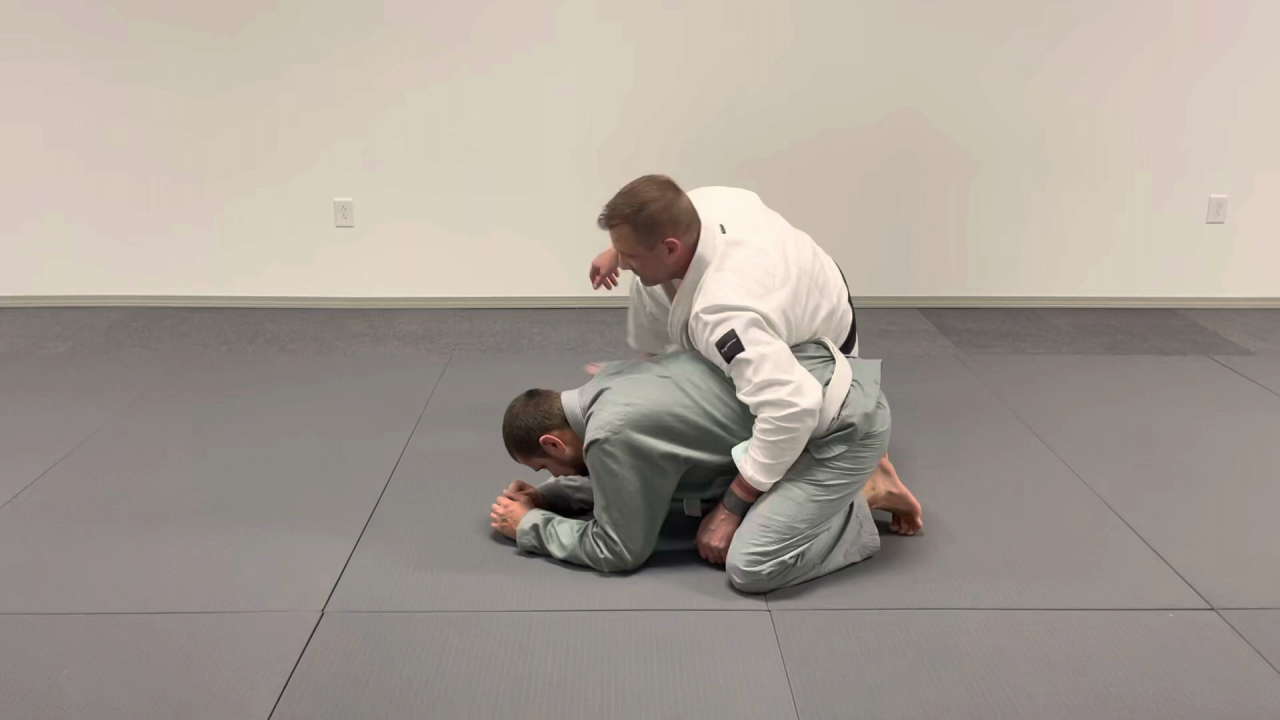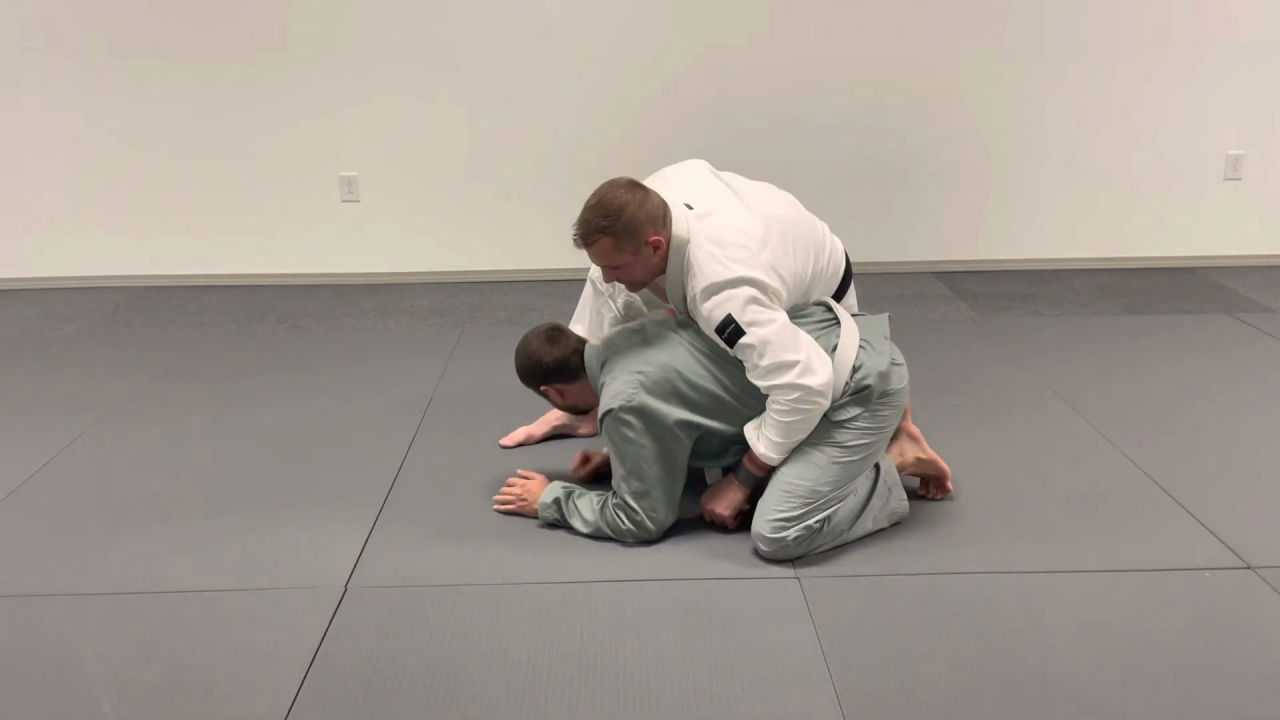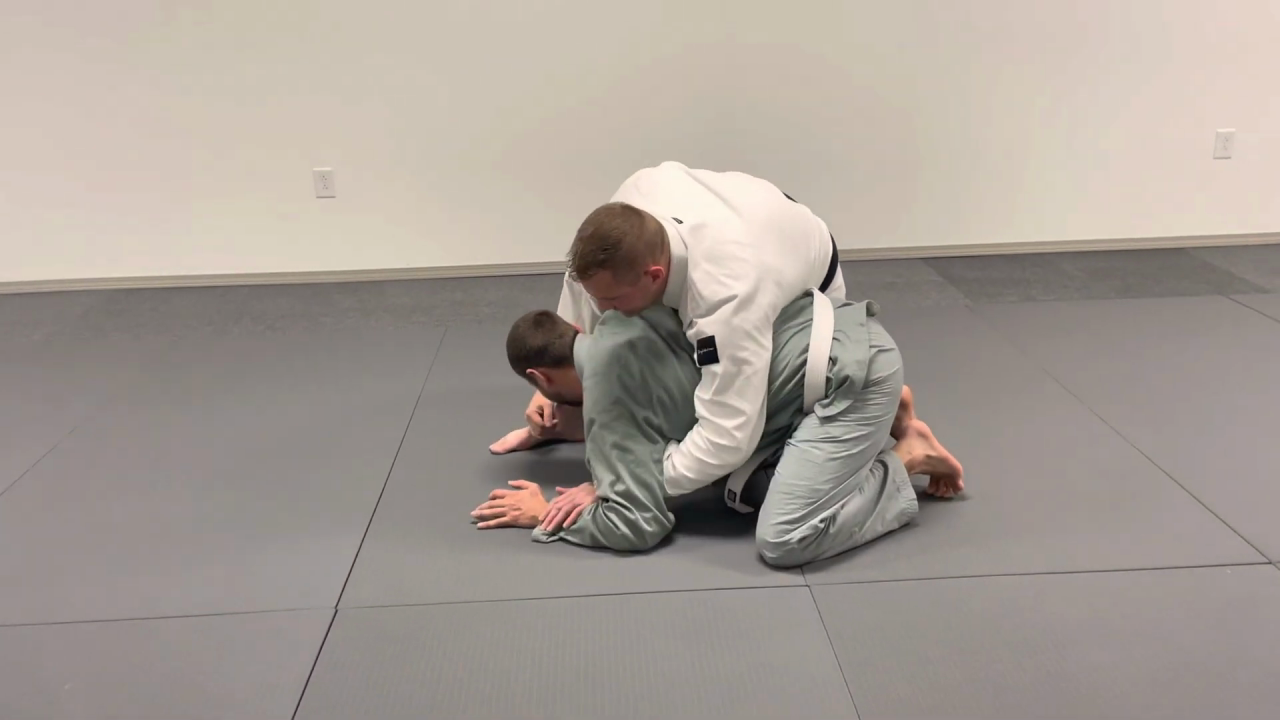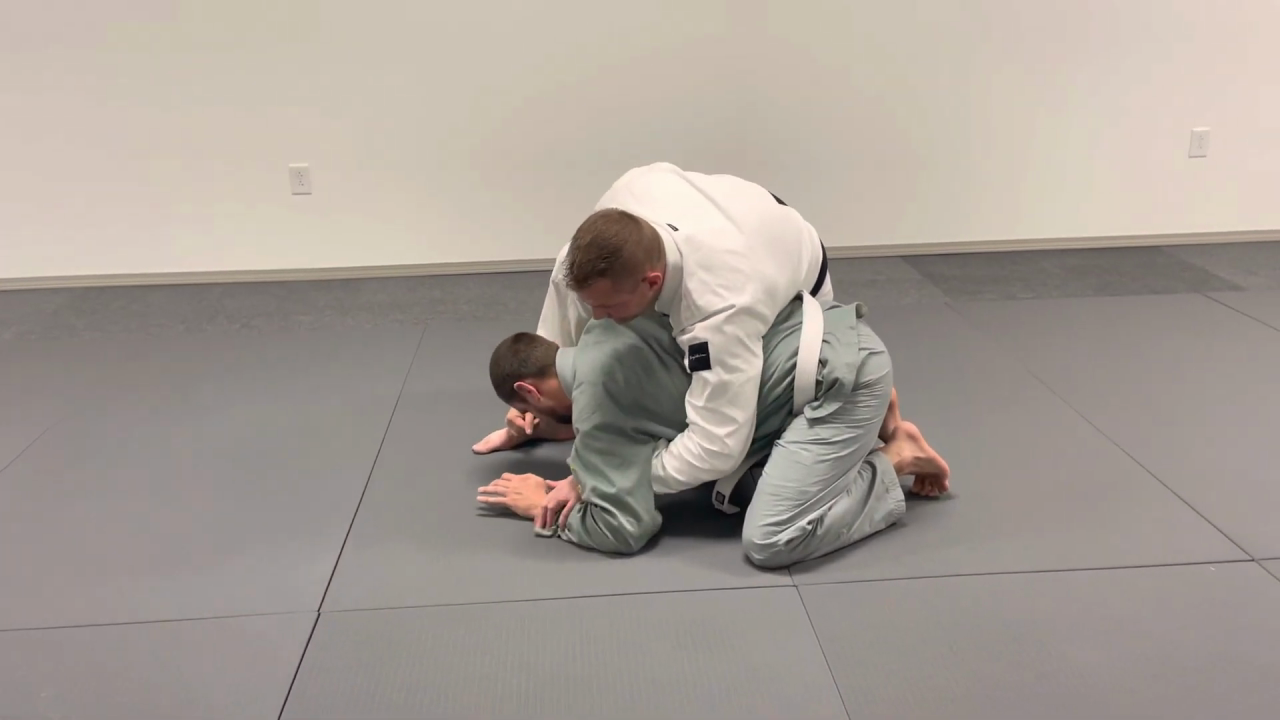
dt=1s
person 1, frame 1
left shoulder: (611, 433)
right shoulder: (605, 387)
left elbow: (619, 550)
right elbow: (622, 479)
left wrist: (529, 525)
right wrist: (547, 496)
left hip: (848, 420)
right hip: (823, 382)
left knee: (753, 568)
left ankle: (866, 498)
right ankle: (854, 473)
person 1, frame 2
left shoulder: (626, 400)
right shoulder: (622, 342)
left elbow: (641, 520)
left wrist: (549, 500)
right wrist: (616, 457)
left hip: (862, 380)
right hip: (840, 344)
left knee: (777, 536)
right knee: (750, 478)
left ankle: (894, 462)
right ankle: (880, 432)
person 1, frame 3
left shoulder: (607, 398)
right shoulder: (618, 326)
left elbow: (638, 524)
left wrist: (546, 513)
left hip: (853, 371)
right hip: (841, 337)
left knee: (783, 542)
right knee: (746, 488)
left ankle: (904, 460)
right ankle: (883, 417)
person 1, frame 4
left shoulder: (594, 402)
right shoulder: (603, 335)
left elbow: (623, 530)
left wrist: (544, 505)
right wrist: (586, 478)
left hip: (840, 373)
right hip: (830, 340)
left knee: (770, 543)
left ankle: (892, 460)
right ankle: (869, 422)
person 2, frame 1
left shoulder: (721, 314)
right shoulder: (704, 205)
left elbow: (792, 406)
left wrist: (730, 510)
right wrist: (620, 250)
right knee: (649, 287)
person 2, frame 2
left shoulder: (723, 293)
right shoulder: (658, 194)
left elbow: (805, 384)
left wrist: (741, 479)
left hip: (811, 305)
right knee: (615, 291)
right ankle: (580, 410)
person 2, frame 3
left shoulder: (724, 300)
right shoulder: (637, 197)
left elbow: (727, 439)
right elbow: (587, 275)
left hip: (800, 291)
right ankle: (571, 415)
person 2, frame 4
left shoulder: (721, 312)
right shoulder: (628, 198)
left elbow: (717, 448)
right elbow: (582, 285)
right knee: (579, 276)
right ankle: (547, 414)
